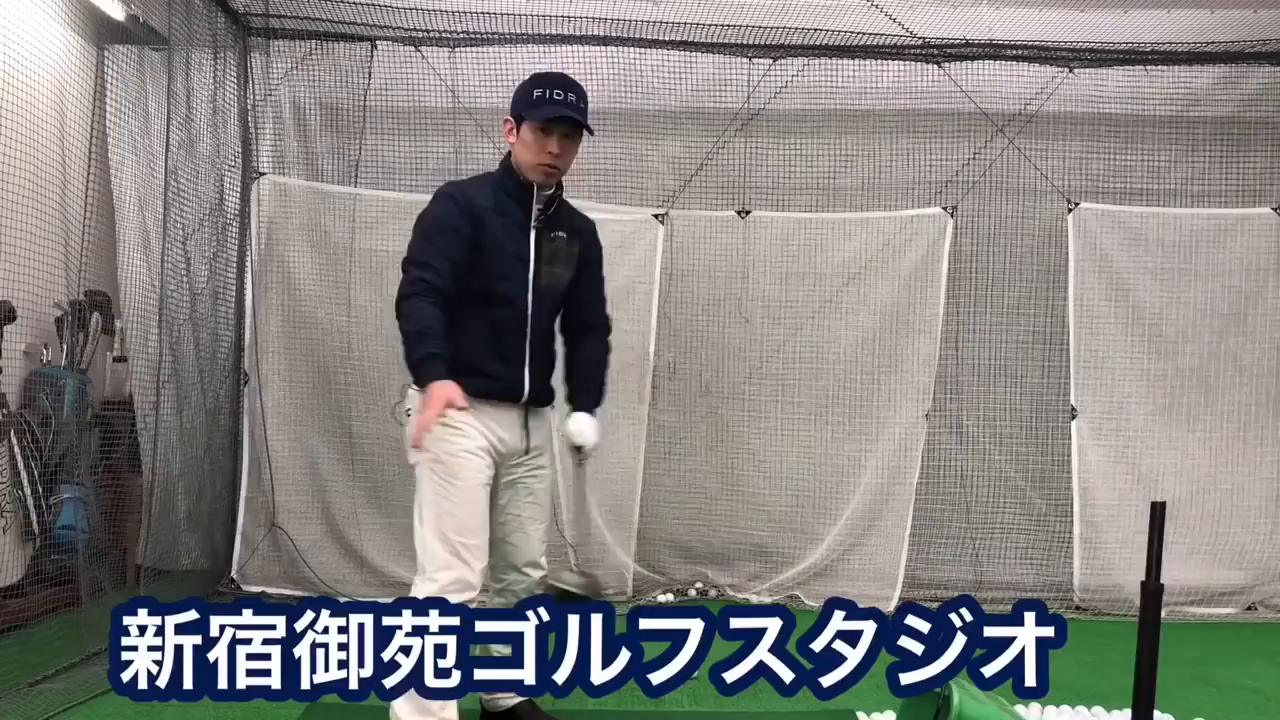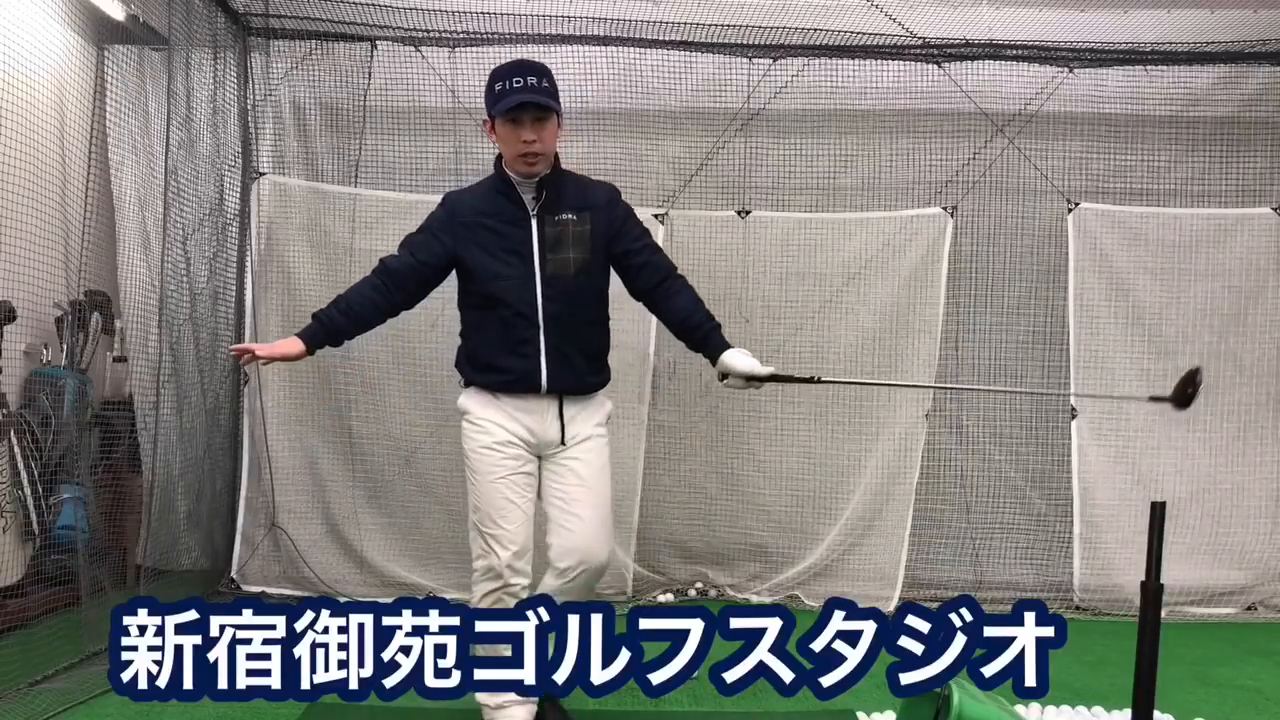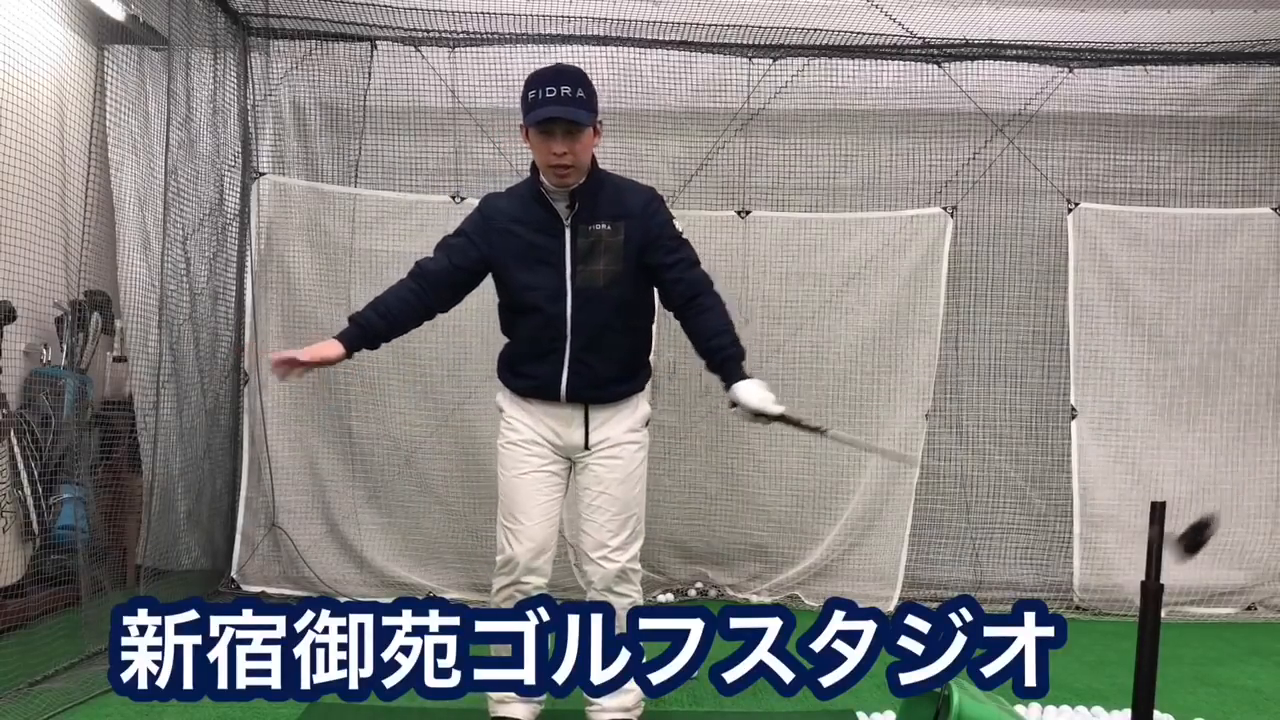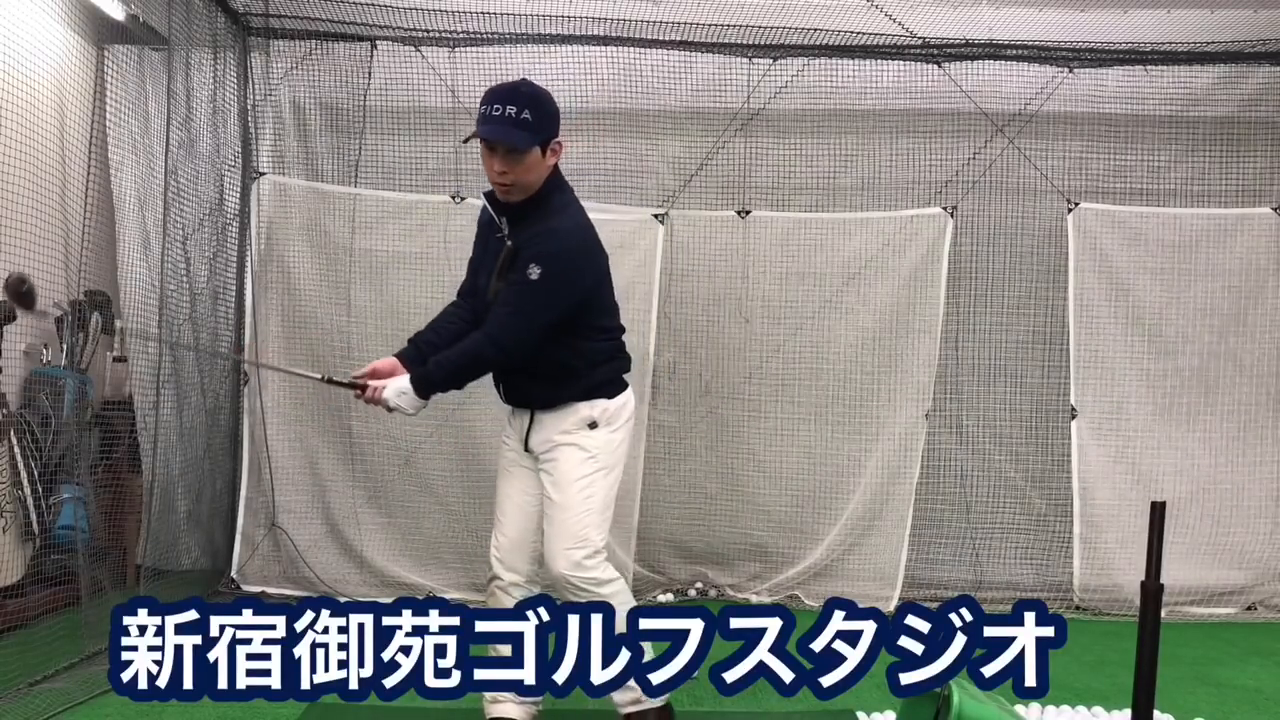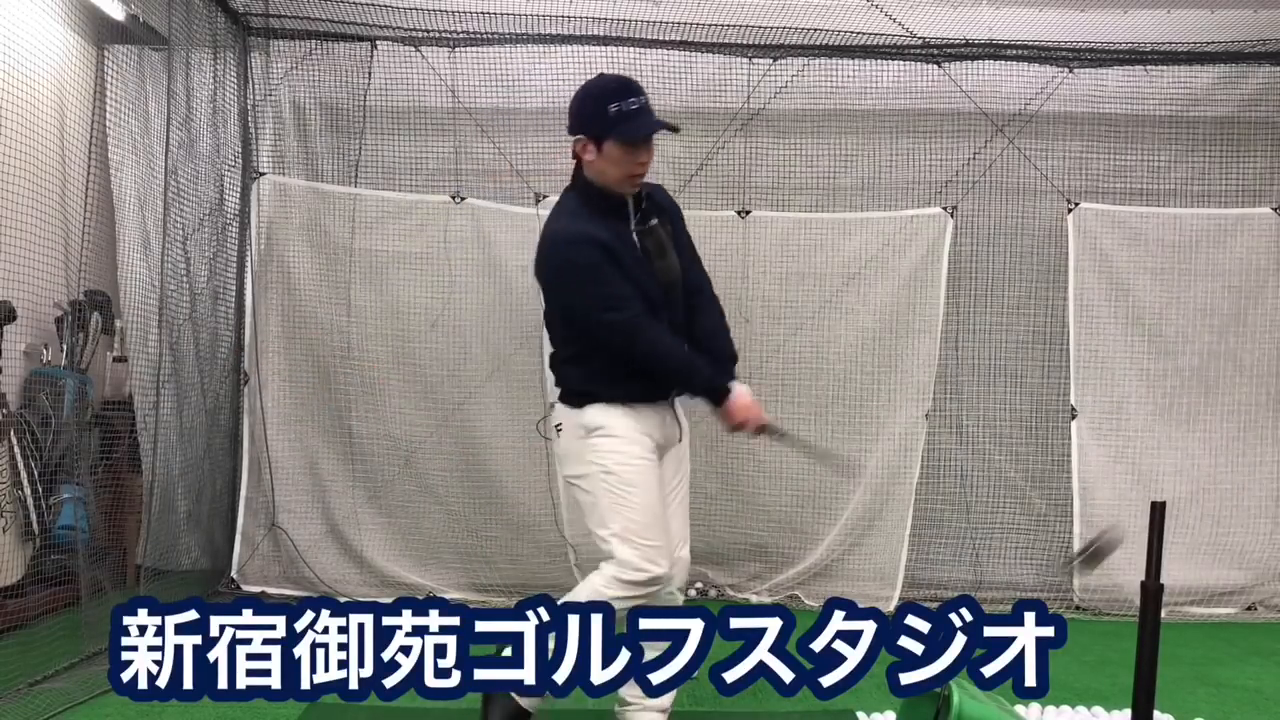
dt=0.7s
person 1, frame 1
left shoulder: (577, 231)
right shoulder: (462, 205)
left elbow: (588, 327)
right elbow: (422, 294)
left wrist: (584, 406)
right wrist: (434, 378)
left hip: (530, 421)
right hip: (460, 414)
left knee: (523, 569)
right knee: (454, 577)
person 1, frame 2
left shoulder: (599, 204)
right shoulder: (463, 212)
left elbow: (659, 282)
right elbow: (393, 282)
left wrist: (719, 348)
right wrist: (309, 338)
left hip: (581, 411)
right hip: (495, 412)
left knee: (585, 554)
right knee: (502, 567)
person 1, frame 3
left shoulder: (638, 208)
right shoulder: (500, 215)
left elbow: (691, 294)
right elbow: (432, 282)
left wrist: (736, 375)
right wrist: (348, 340)
left hip: (616, 416)
right hip: (529, 414)
left knee: (612, 567)
right knee: (520, 564)
person 1, frame 4
left shoulder: (563, 237)
right shoulder: (497, 214)
left elbow: (505, 339)
right elbow: (470, 308)
left wrist: (418, 385)
right wrist: (407, 360)
left hip: (584, 415)
right hip: (525, 415)
left knee: (575, 560)
right knee: (510, 567)
person 1, frame 5
left shoulder: (657, 207)
right shoulder: (570, 237)
left elbow: (697, 300)
right elbow: (636, 334)
left wrist: (725, 384)
right wrist: (721, 390)
left hip: (659, 411)
right hip: (602, 420)
left knee: (668, 571)
right knee: (635, 568)
